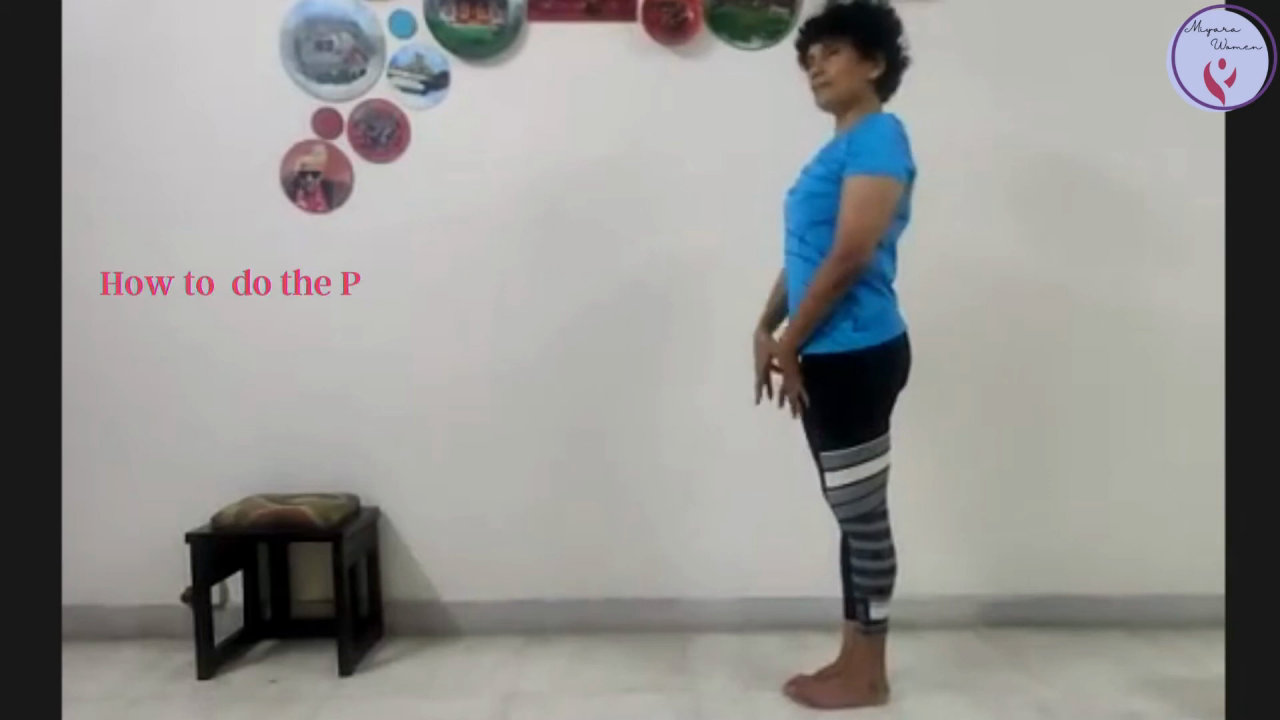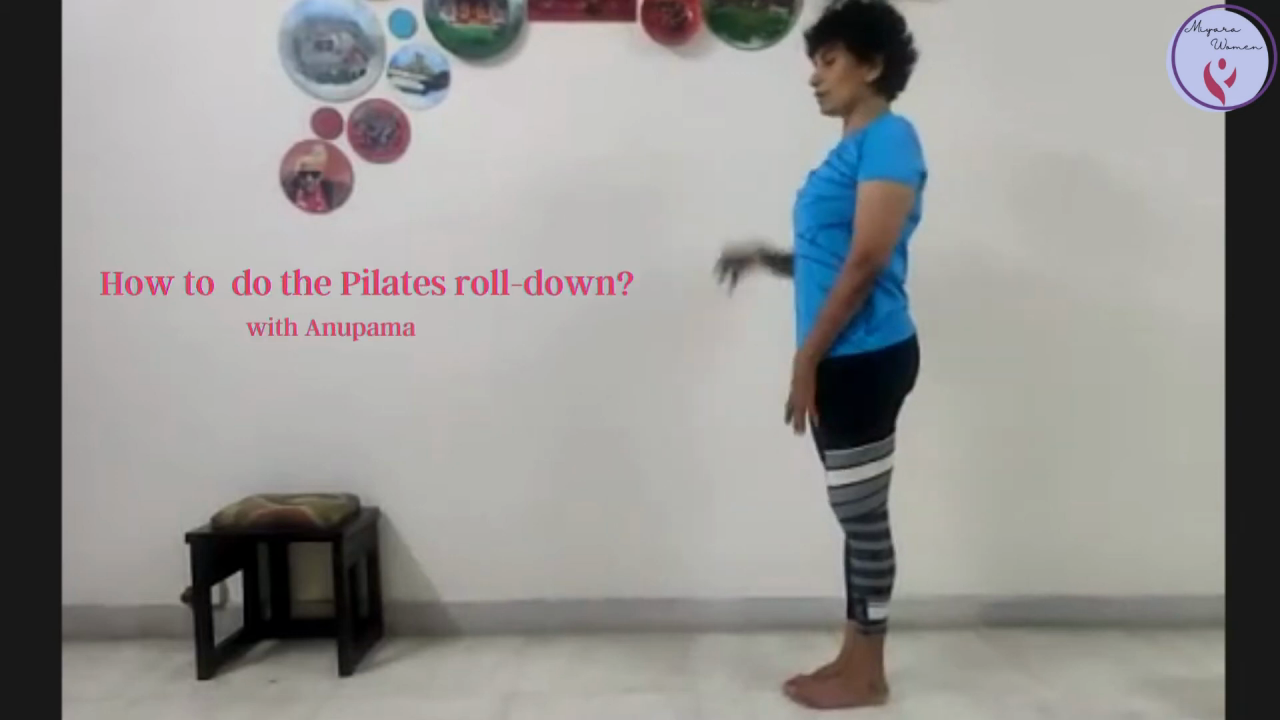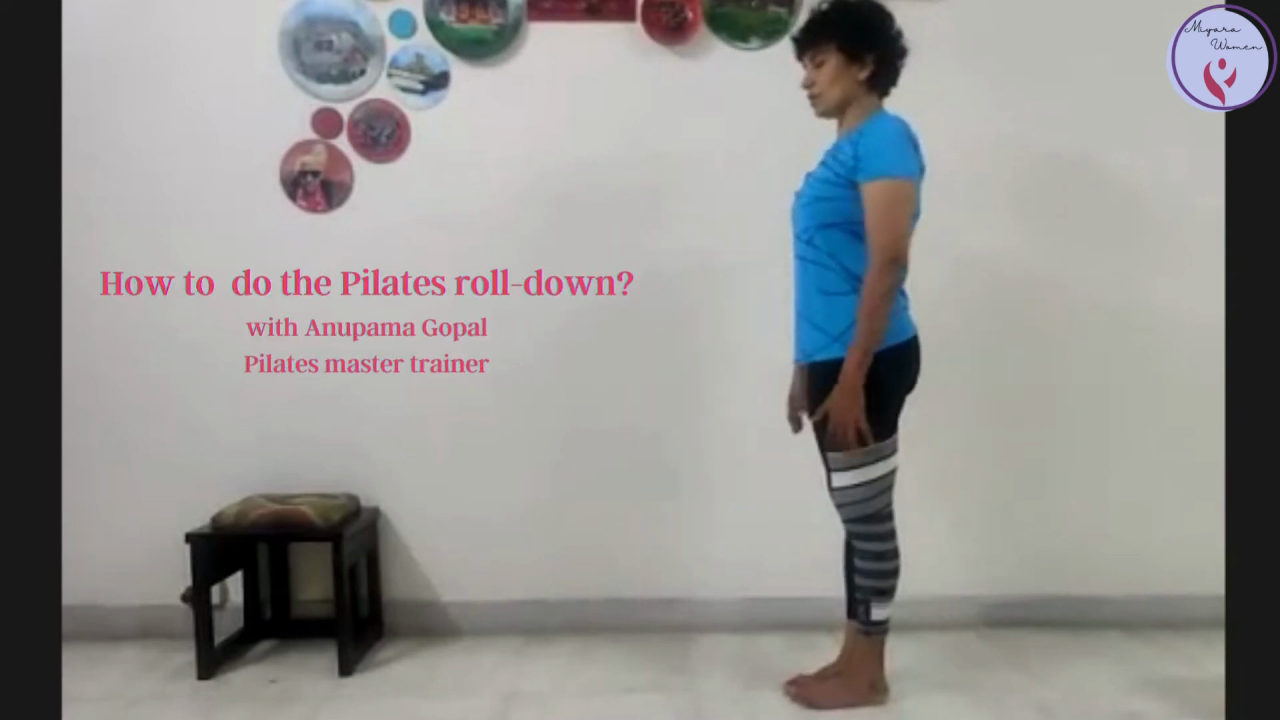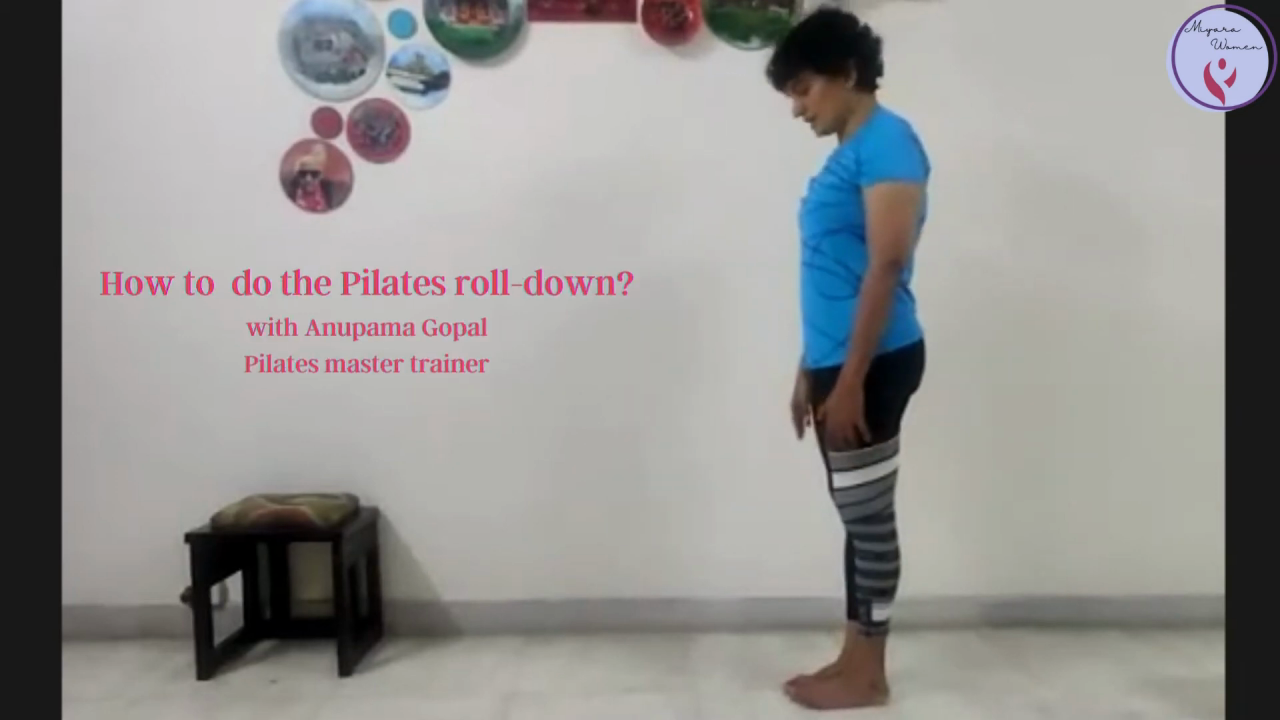
dt=0.7s
person 1, frame 1
left shoulder: (878, 137)
right shoulder: (836, 150)
left elbow: (849, 257)
right elbow: (806, 253)
left wrist: (786, 343)
right wrist: (765, 327)
left hip: (856, 356)
right hip: (827, 358)
left knee: (862, 516)
right knee: (850, 515)
left ankle: (867, 674)
right ankle: (852, 660)
person 1, frame 2
left shoulder: (889, 139)
right shoulder: (845, 153)
left elbow: (866, 262)
left wrist: (806, 358)
right wrist: (760, 257)
left hip: (865, 358)
right hip: (839, 360)
left knee: (863, 516)
right knee: (853, 515)
left ankle: (865, 674)
right ankle: (853, 660)
person 1, frame 3
left shoulder: (884, 139)
right shoulder: (844, 148)
left elbow: (886, 262)
left wrist: (850, 378)
right wrist: (806, 370)
left hip: (866, 361)
right hip: (833, 360)
left knee: (868, 517)
right knee: (855, 515)
left ankle: (867, 674)
right ankle: (852, 660)
person 1, frame 4
left shoulder: (887, 140)
right shoulder: (847, 152)
left elbow: (886, 264)
left wrist: (851, 378)
right wrist: (810, 370)
left hip: (873, 363)
right hip: (839, 362)
left knee: (869, 518)
right knee: (855, 516)
left ankle: (868, 673)
right ankle: (853, 660)
